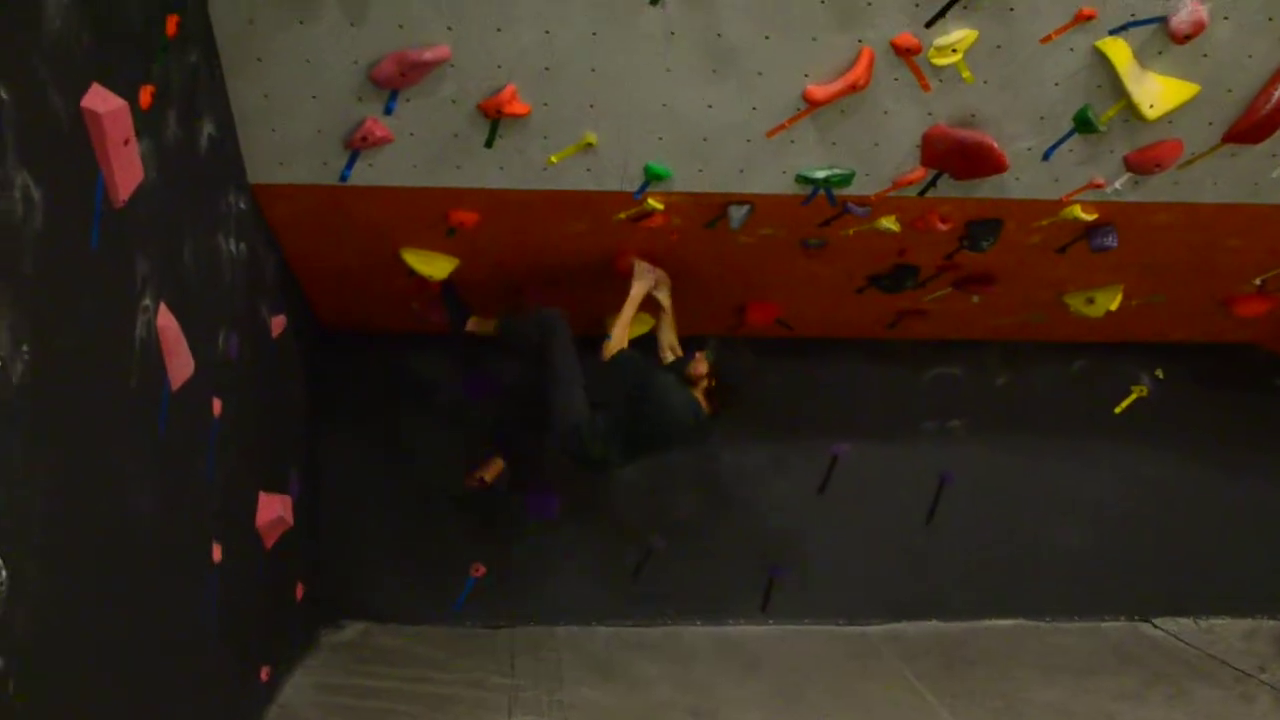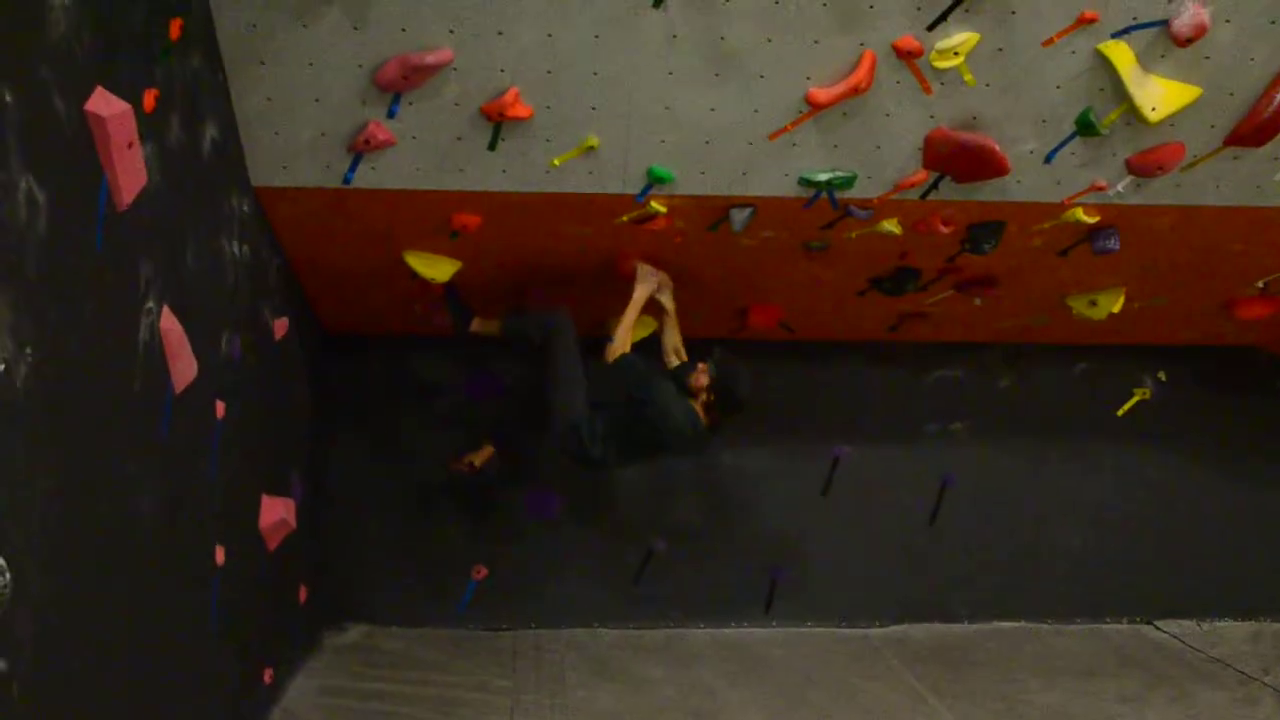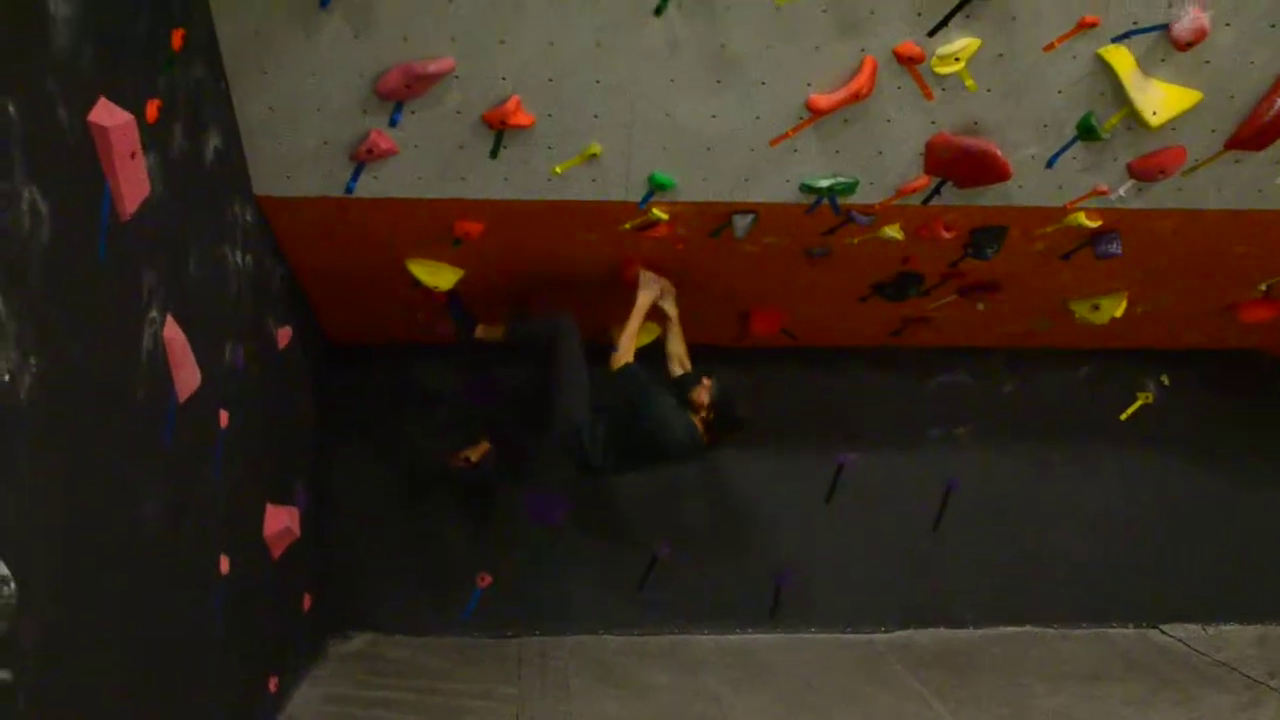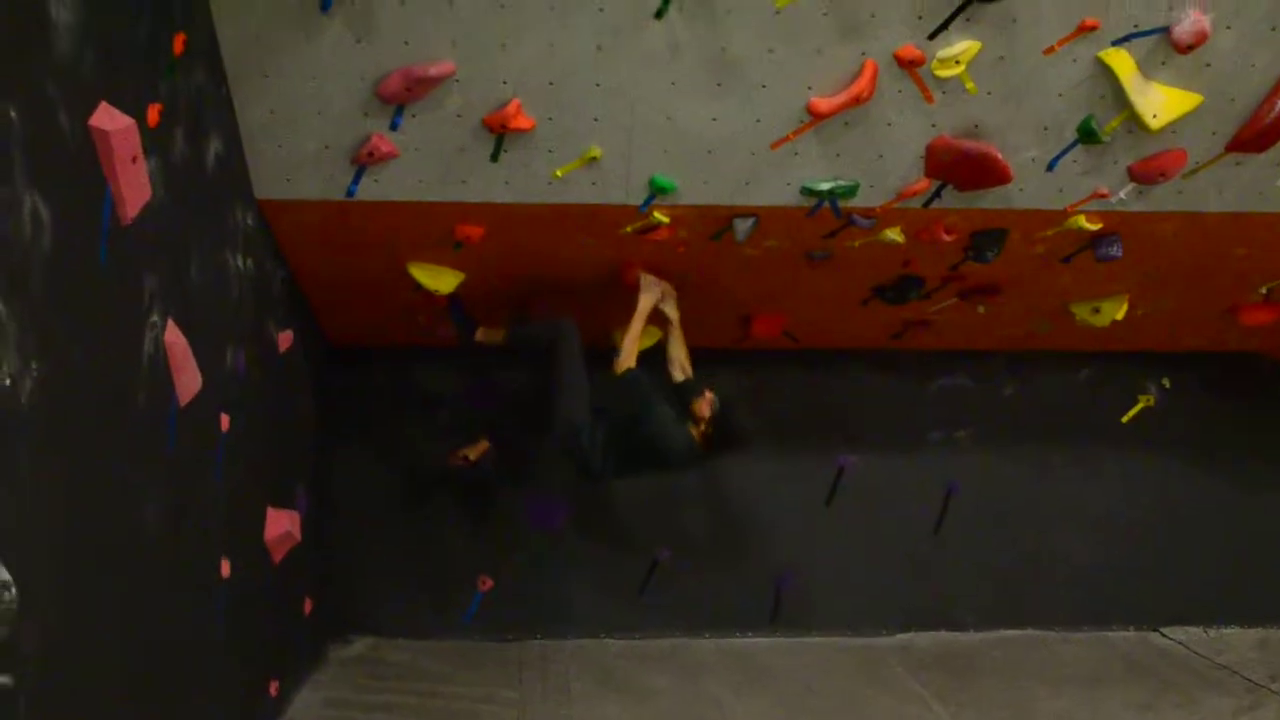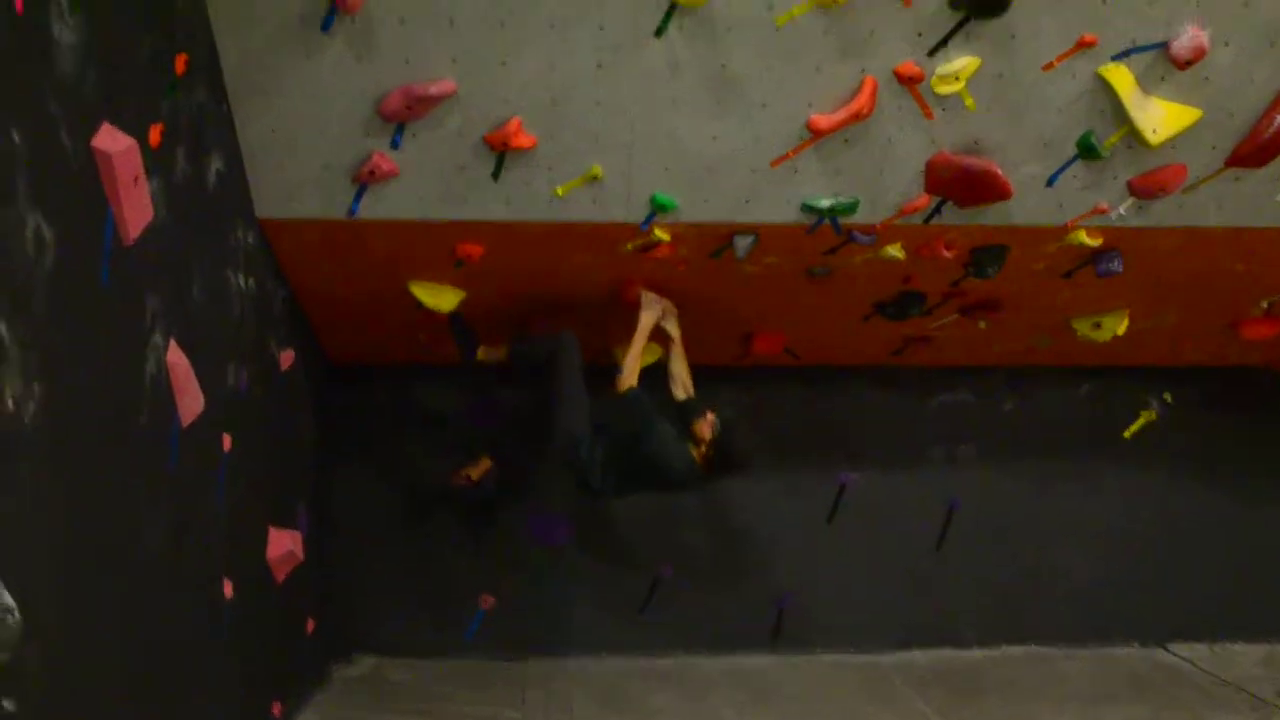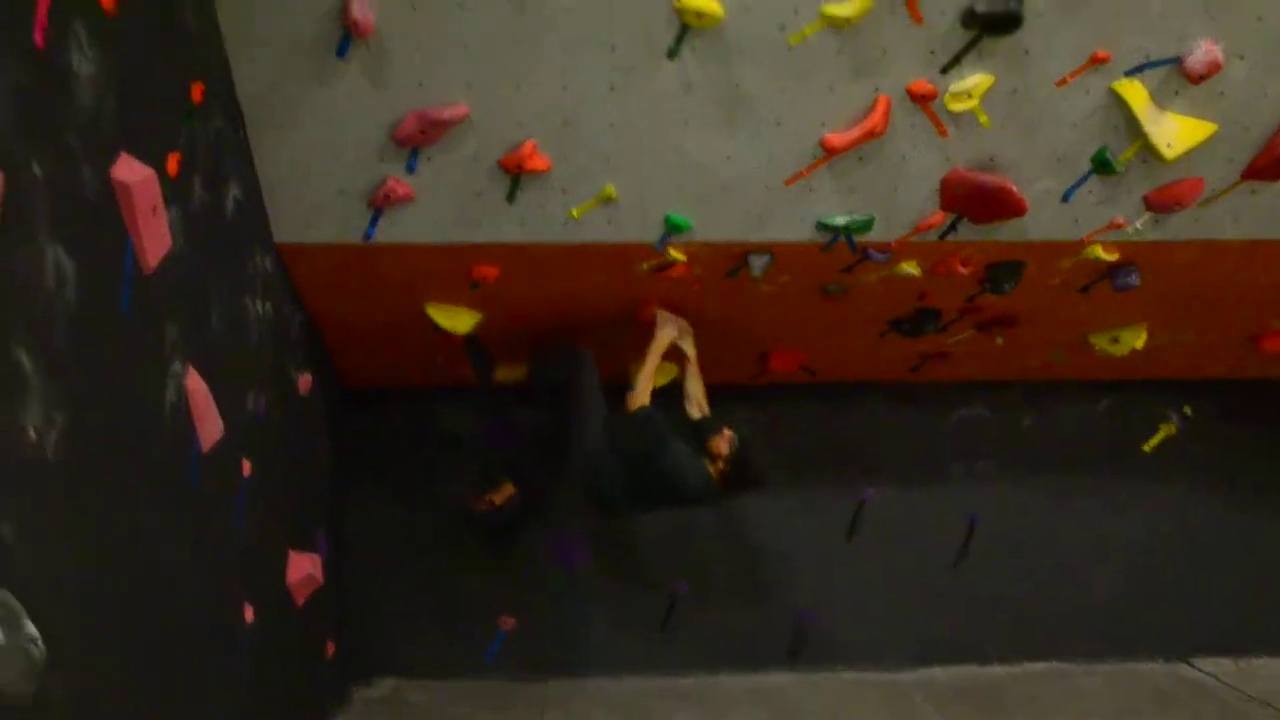
dt=0.1s
person 1, frame 1
left shoulder: (668, 393)
right shoulder: (699, 421)
left elbow: (610, 351)
right elbow: (670, 351)
left wrist: (637, 292)
right wrist: (665, 303)
left hip: (582, 435)
right hip: (602, 453)
left knee: (551, 324)
left ankle: (468, 323)
right ankle: (489, 472)
person 1, frame 2
left shoulder: (666, 405)
right shoulder: (698, 424)
left elbow: (614, 353)
right elbow: (674, 357)
left wrist: (640, 293)
right wrist: (668, 306)
left hip: (580, 433)
right hip: (594, 446)
left knee: (557, 324)
left ankle: (473, 324)
right ankle: (483, 454)
person 1, frame 3
left shoulder: (664, 416)
right shoulder: (698, 433)
left elbow: (618, 361)
right elbow: (678, 365)
left wrist: (643, 301)
right wrist: (671, 312)
left hip: (582, 437)
right hip: (599, 454)
left knee: (562, 329)
left ankle: (477, 331)
right ankle: (481, 450)
person 1, frame 4
left shoulder: (666, 432)
right shoulder: (692, 438)
left elbow: (621, 367)
right elbow: (679, 370)
left wrist: (644, 305)
right wrist: (673, 316)
left hip: (581, 438)
right hip: (594, 444)
left knee: (563, 331)
left ankle: (478, 334)
right ankle: (482, 447)
person 1, frame 5
left shoulder: (668, 452)
right shoulder: (691, 458)
left elbow: (624, 385)
right elbow: (682, 388)
left wrist: (646, 323)
right wrist: (674, 333)
left hip: (581, 452)
left knee: (564, 346)
left ankle: (480, 353)
person 1, frame 6
left shoulder: (679, 465)
right shoulder: (707, 477)
left elbow: (636, 405)
right elbow: (696, 407)
left wrist: (660, 343)
right wrist: (689, 353)
left hip: (597, 470)
left knee: (579, 362)
